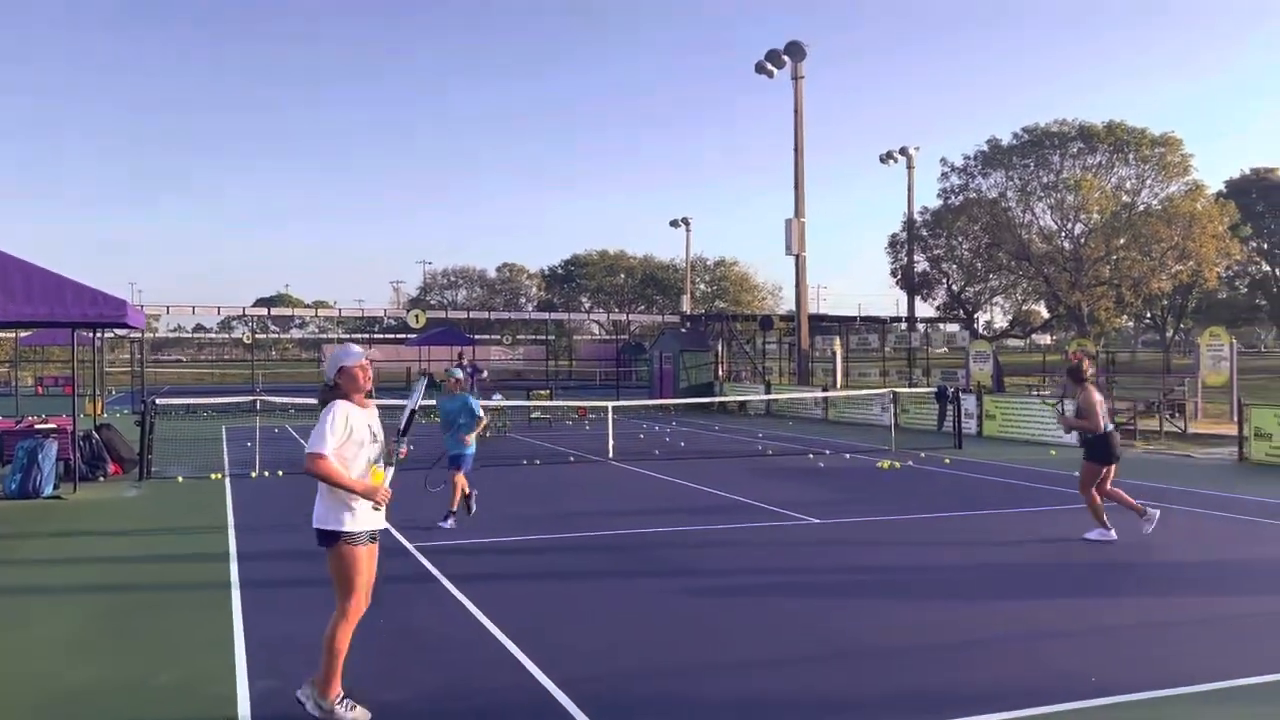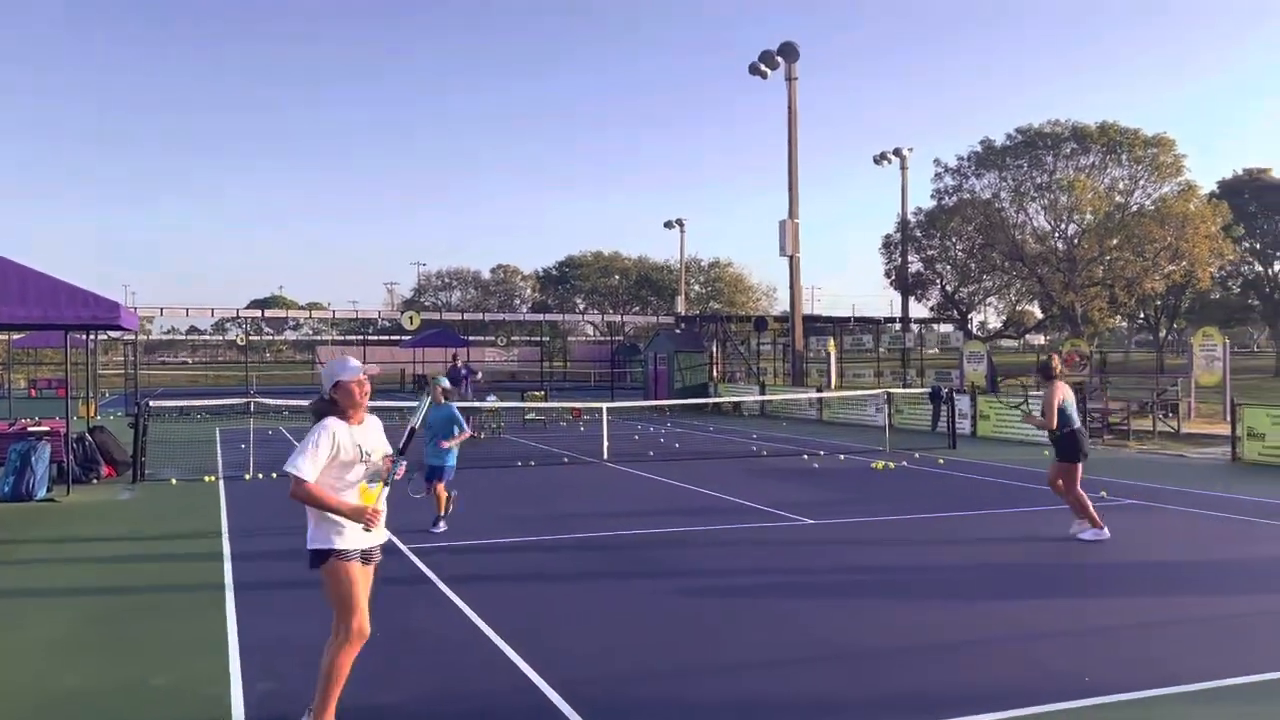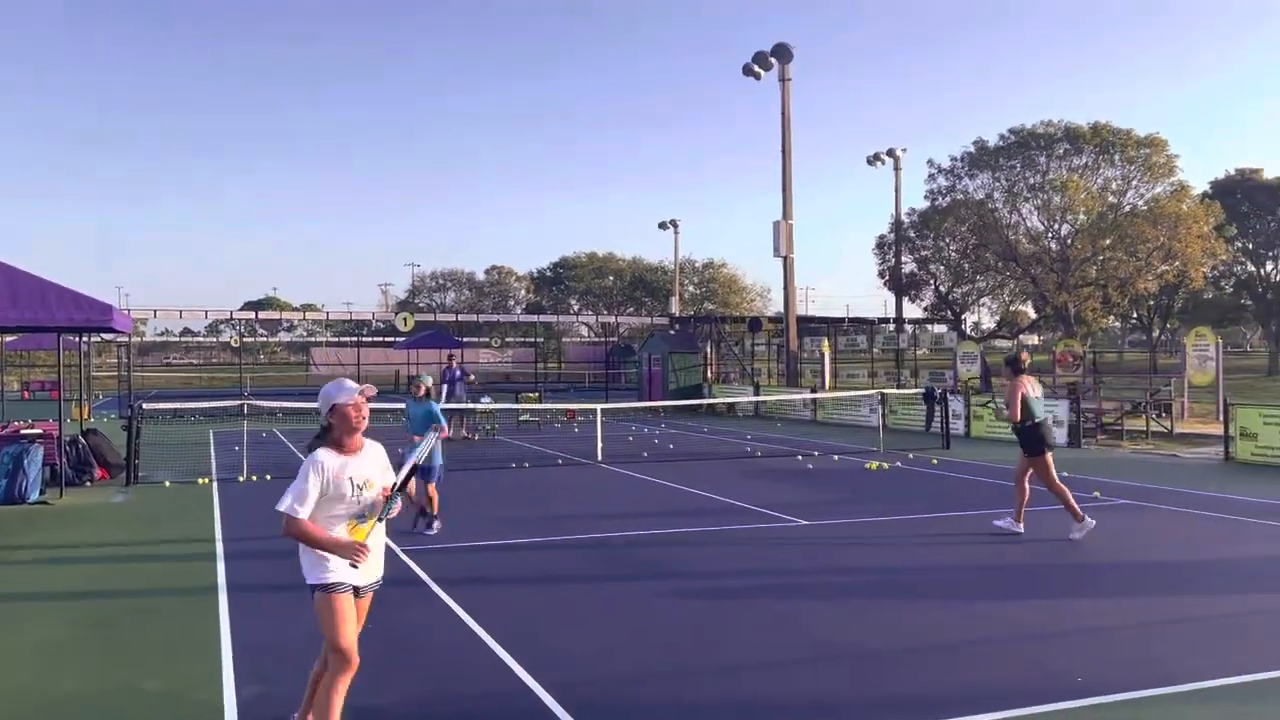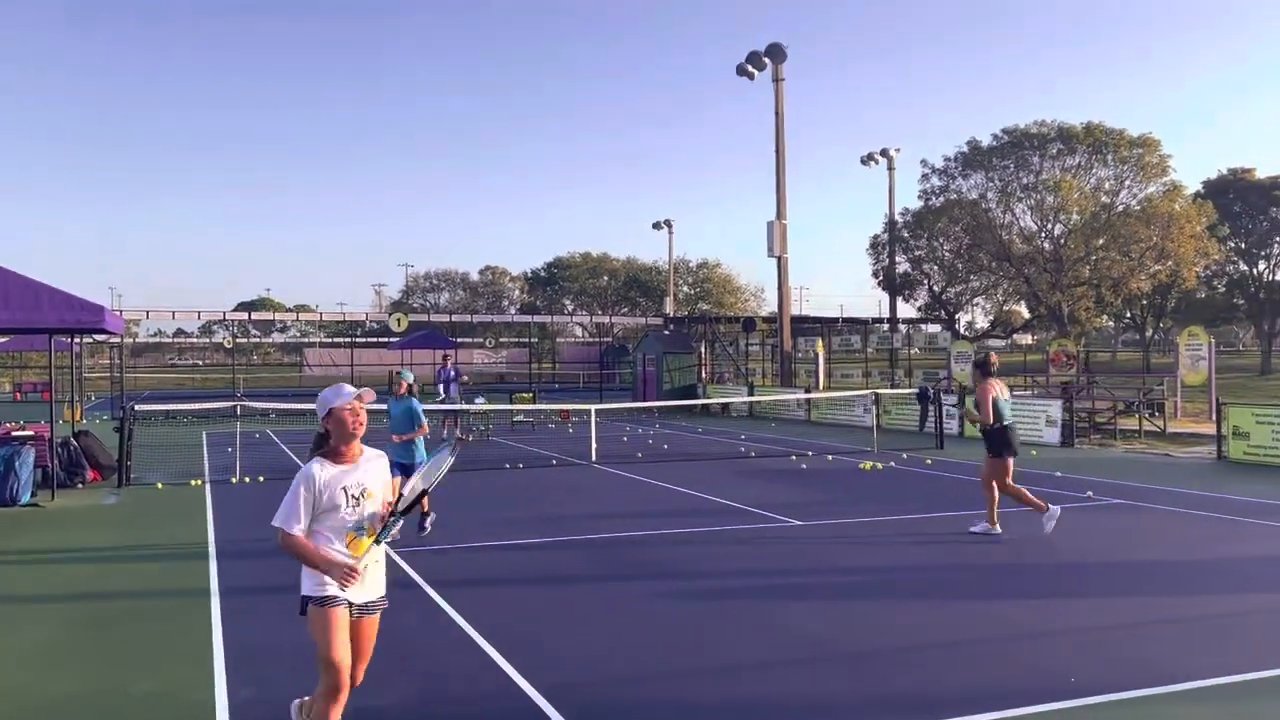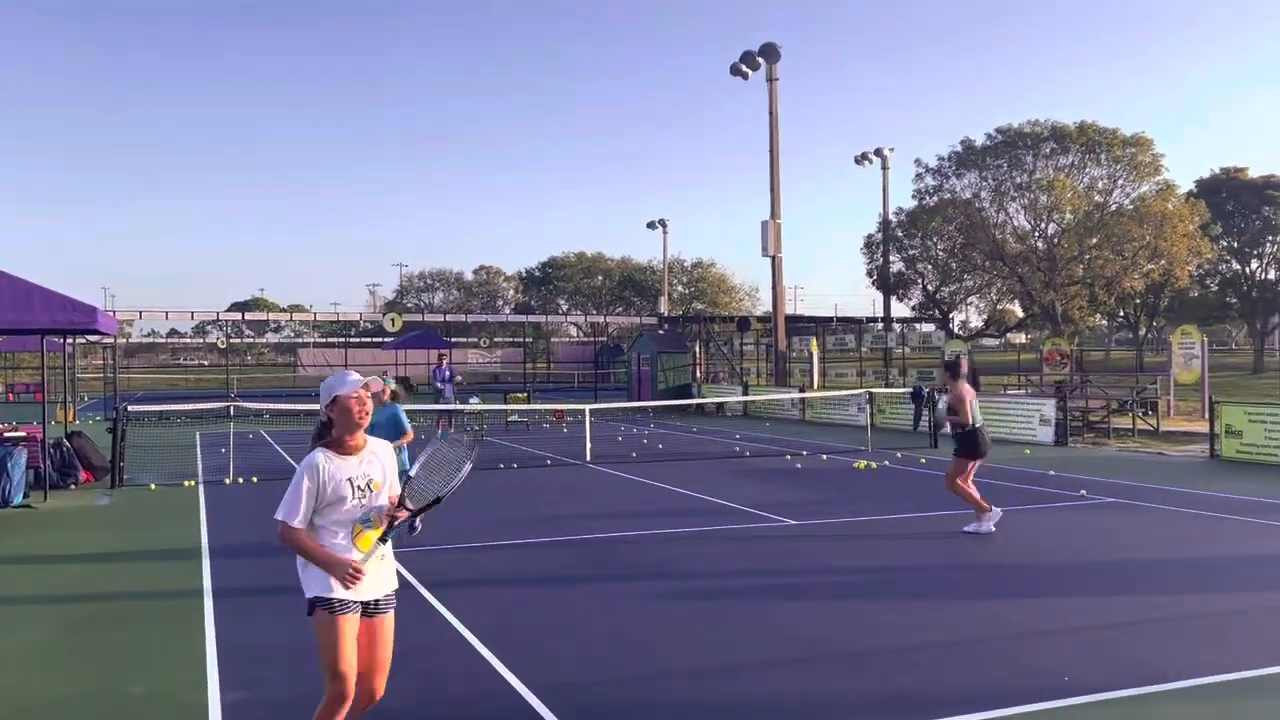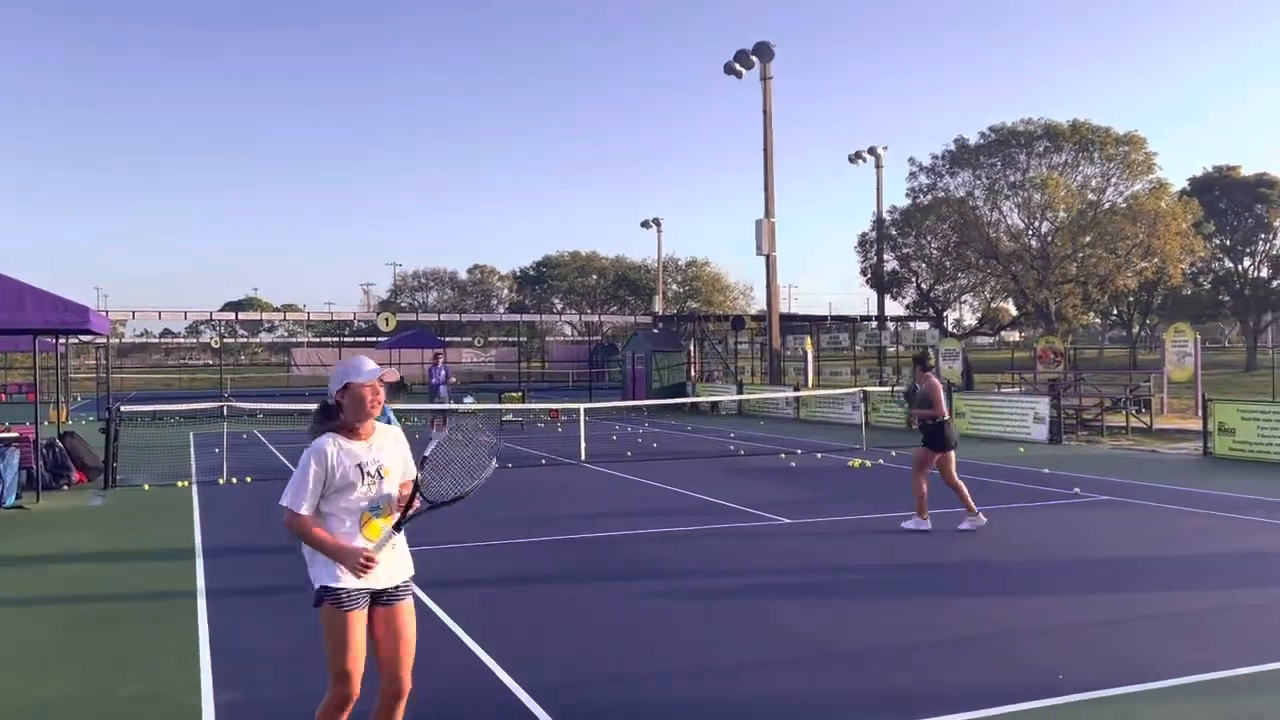
dt=0.1s
person 1, frame 1
left shoulder: (370, 410)
right shoulder: (338, 411)
right elbow: (314, 464)
right wrist: (364, 489)
left hip: (367, 518)
right hip: (342, 520)
left knee: (355, 602)
right knee: (352, 604)
left ankle: (321, 690)
person 1, frame 2
left shoulder: (373, 424)
right shoulder: (327, 430)
right elbow: (299, 485)
left wrist: (391, 469)
right wrist: (351, 510)
left hip: (369, 538)
right hip: (336, 539)
left knee: (347, 628)
right knee: (355, 631)
person 1, frame 3
left shoulder: (376, 451)
right shoulder: (320, 463)
right elbow: (292, 525)
left wrist: (390, 503)
right wrist: (339, 547)
left hip: (367, 569)
right hip: (330, 570)
left knee: (338, 653)
right knee: (346, 661)
person 1, frame 4
left shoulder: (379, 461)
right shoulder: (313, 474)
right elbow: (288, 539)
left wrist: (389, 520)
right wrist: (332, 567)
left hip: (372, 586)
right hip: (327, 587)
left knee: (350, 681)
right knee: (338, 681)
person 1, frame 5
left shoulder: (384, 451)
right shoulder: (317, 464)
right elbow: (288, 532)
left wrist: (396, 513)
right wrist: (334, 564)
left hip: (380, 583)
right hip: (332, 587)
left knee: (371, 692)
right knee: (342, 690)
person 1, frame 6
left shoulder: (394, 437)
right shoulder: (324, 451)
right elbow: (296, 520)
left wrist: (407, 497)
right wrist: (343, 553)
left hip: (393, 573)
right hip: (340, 579)
left knee: (399, 686)
right knee: (346, 689)
